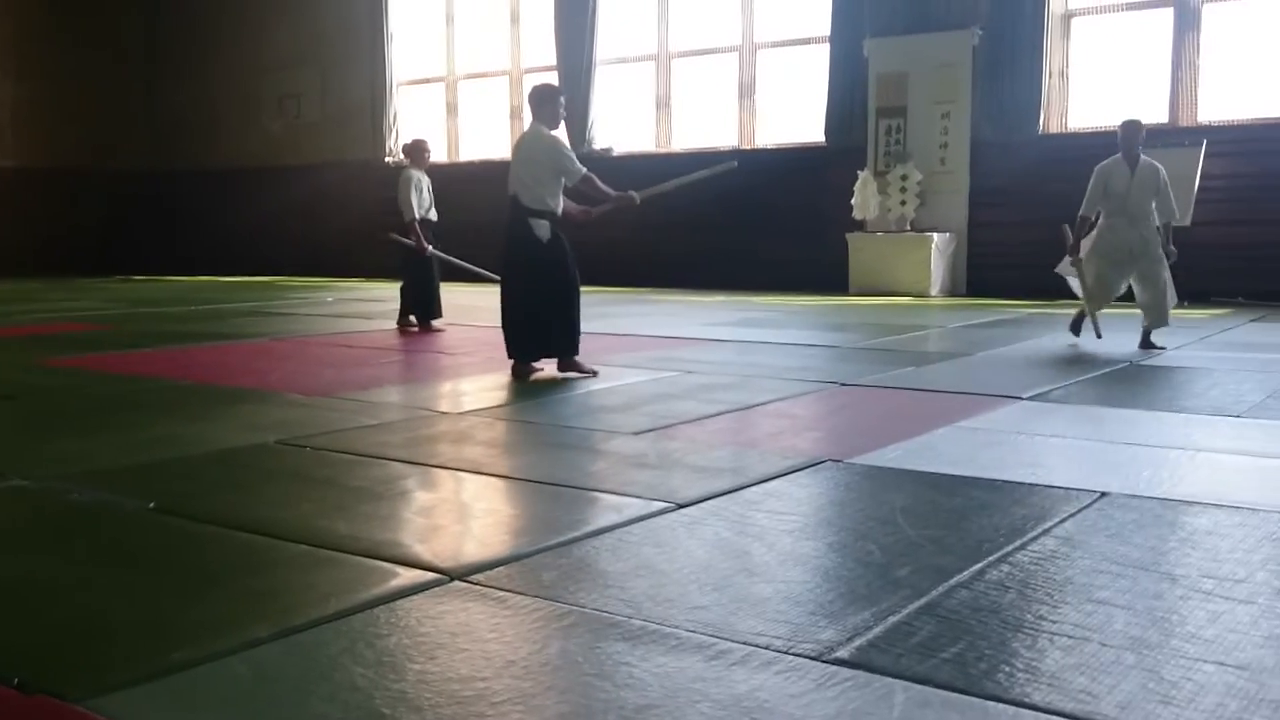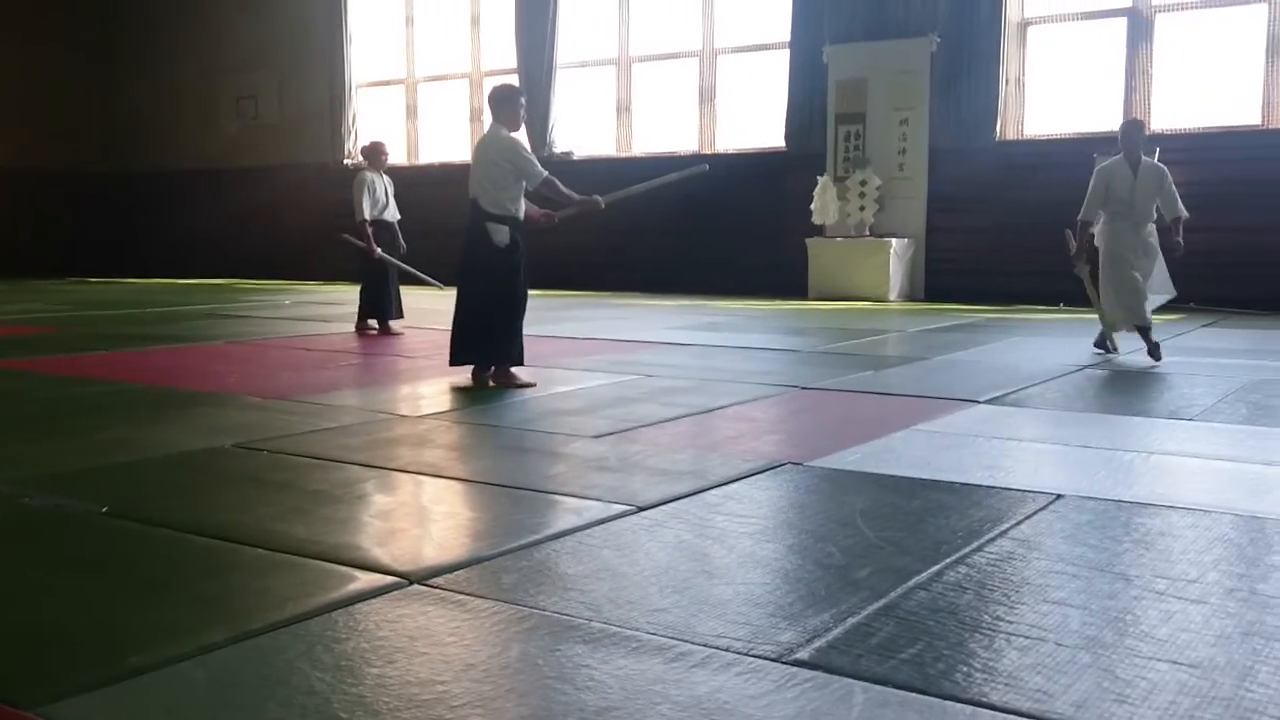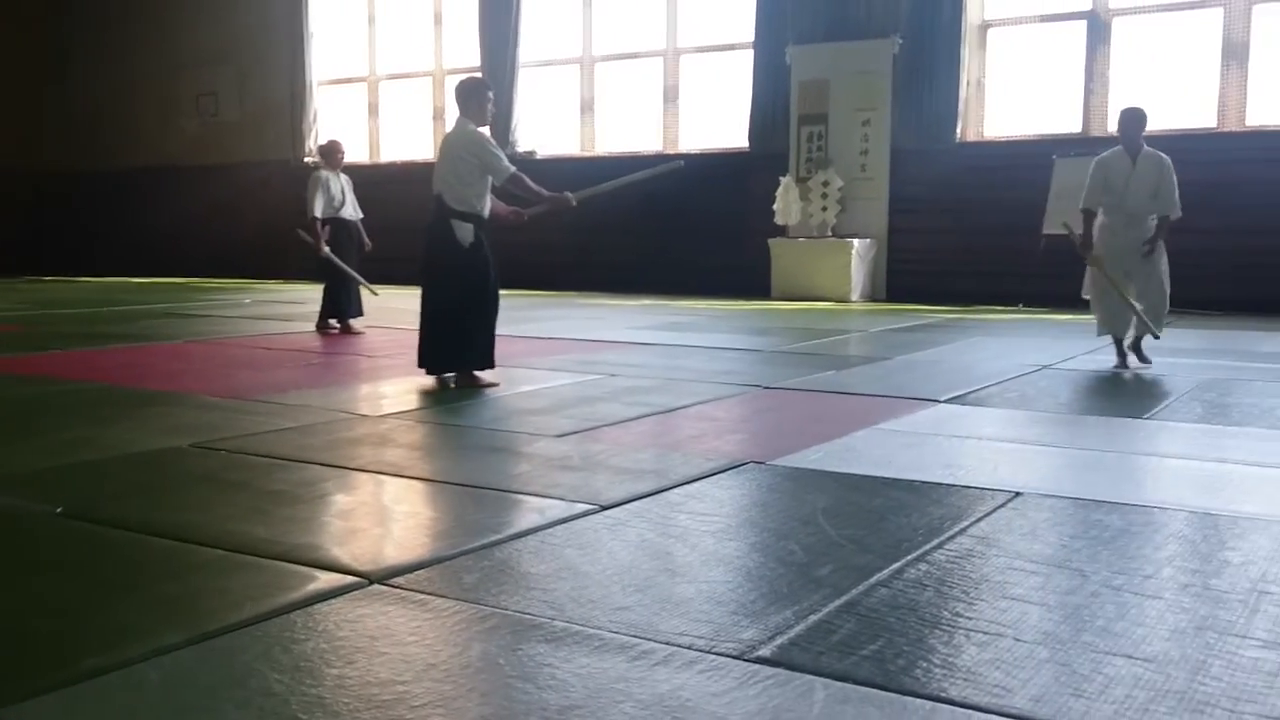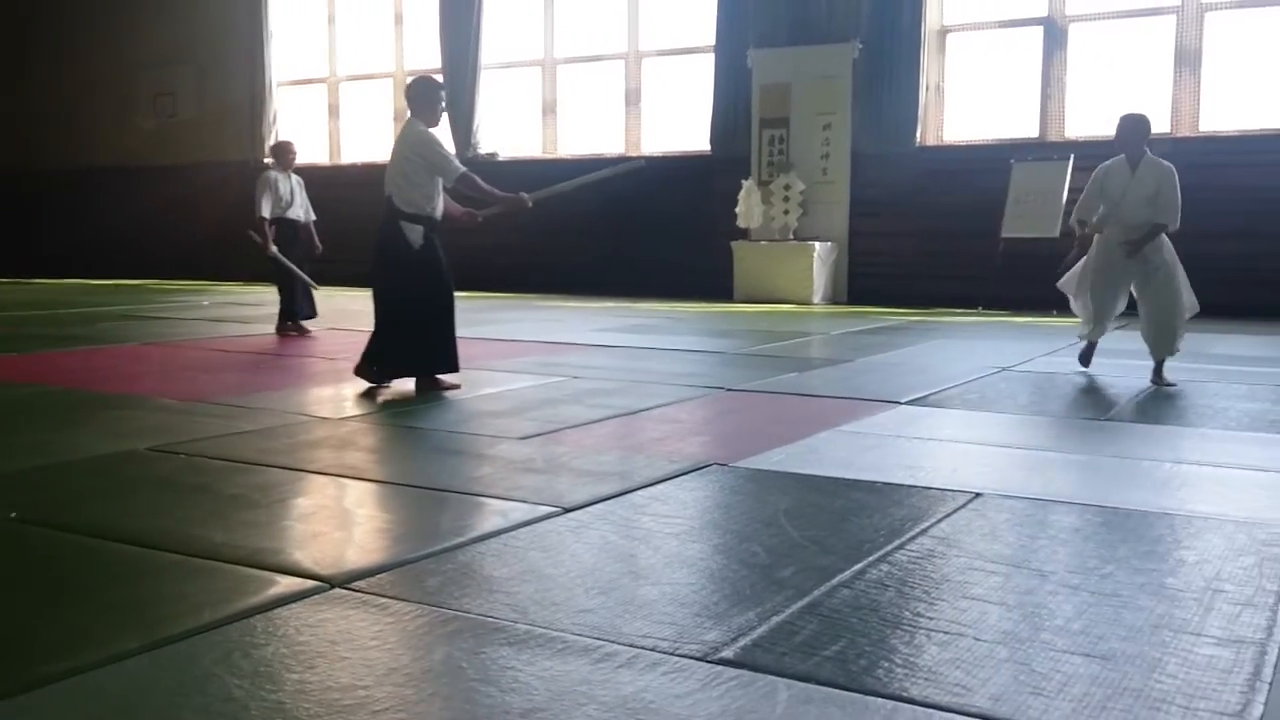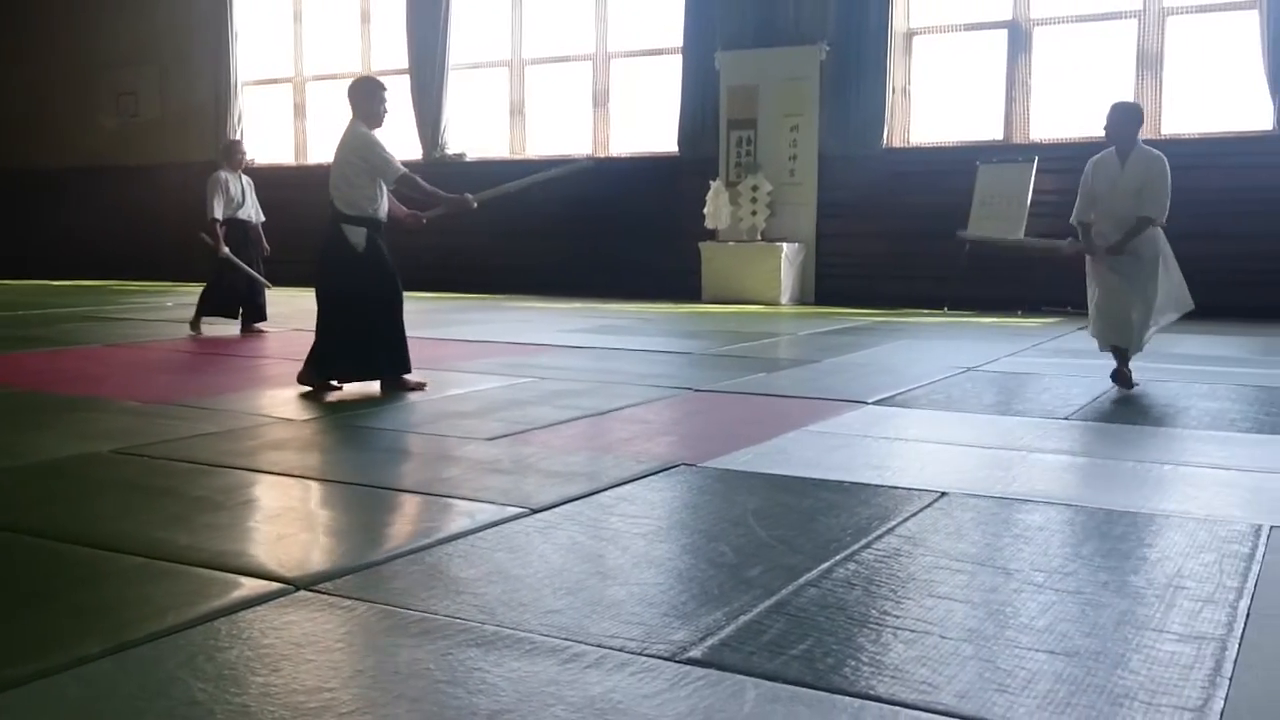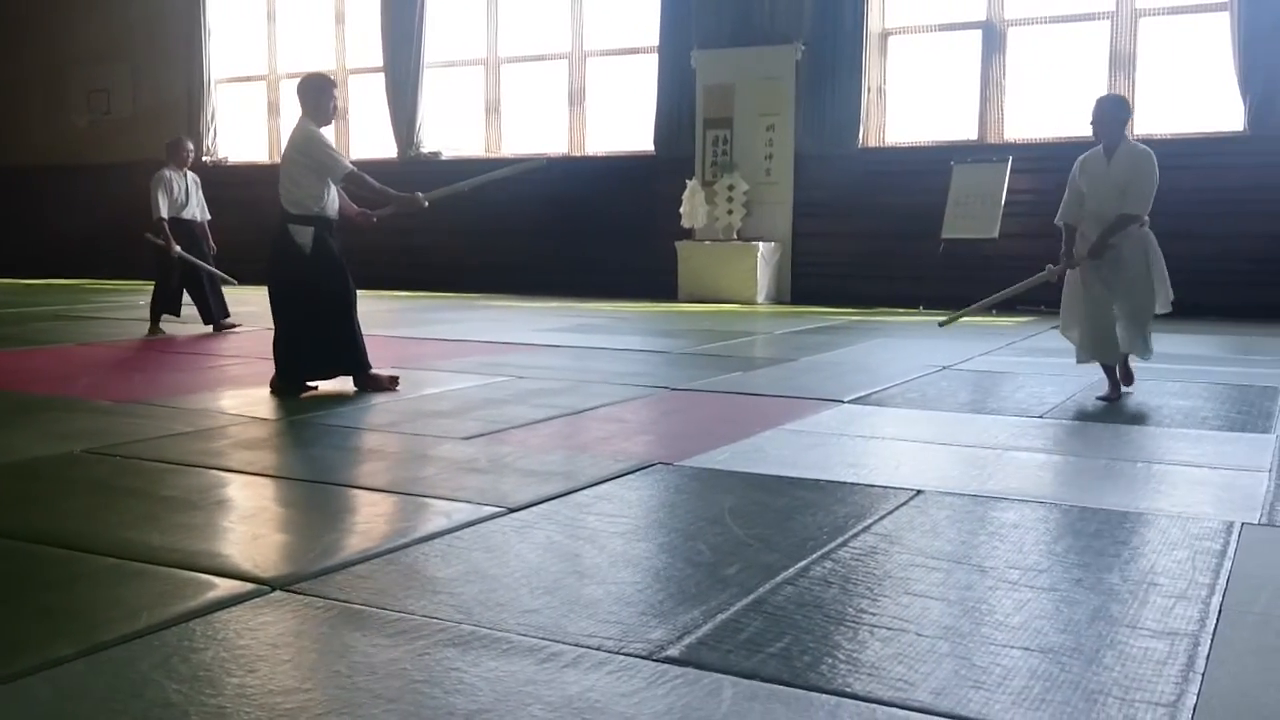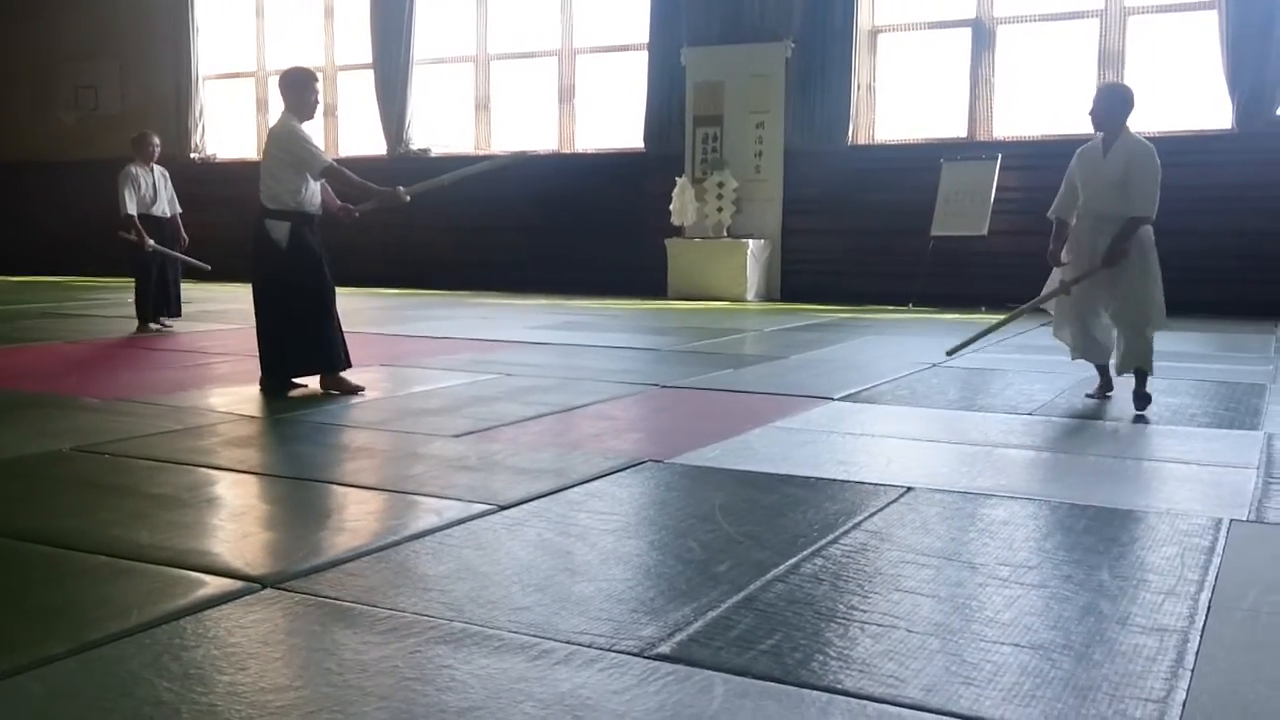
dt=0.3s
person 1, frame 1
left shoulder: (525, 142)
right shoulder: (548, 142)
right elbow: (582, 178)
left wrist: (572, 209)
right wrist: (617, 197)
left hip: (521, 225)
right hip: (539, 227)
left knee: (523, 292)
right knee: (561, 289)
left ankle: (522, 359)
right ankle: (565, 355)
person 1, frame 2
left shoulder: (487, 144)
right shoulder: (507, 144)
right elbow: (543, 182)
left wrist: (534, 213)
right wrist: (581, 201)
left hip: (482, 230)
right hip: (499, 232)
left knee: (481, 298)
right knee: (508, 298)
left ankle: (482, 364)
right ankle: (500, 364)
person 1, frame 3
left shoulder: (455, 138)
right shoulder: (474, 139)
right elbow: (510, 178)
left wrist: (502, 211)
right wrist: (552, 199)
left hip: (445, 228)
right hip: (461, 230)
left knee: (447, 297)
right knee: (476, 297)
left ankle: (440, 364)
right ankle: (463, 369)
person 1, frame 4
left shoulder: (410, 138)
right shoulder: (422, 139)
right elbow: (462, 179)
left wrist: (458, 213)
right wrist: (506, 200)
left hip: (400, 231)
right hip: (412, 233)
left knee: (398, 302)
right knee: (431, 300)
left ankle: (373, 363)
right ankle: (427, 372)
person 1, frame 5
left shoulder: (354, 139)
right shoulder: (363, 140)
left elbow: (378, 189)
right elbow: (404, 180)
left wrist: (402, 214)
right wrist: (450, 201)
left hip: (347, 235)
right hip: (357, 236)
left knee: (342, 306)
right knee: (383, 300)
left ankle: (317, 369)
right ankle: (392, 374)
person 1, frame 6
left shoulder: (306, 137)
right shoulder: (310, 138)
left elbow: (331, 187)
right elbow: (352, 178)
left wrist: (353, 212)
right wrist: (400, 200)
left hip: (303, 234)
right hip: (307, 235)
left knee: (299, 307)
right knee: (336, 299)
left ankle: (288, 376)
right ankle: (360, 372)
person 1, frame 7
left shoulder: (291, 132)
right shoulder: (288, 132)
left elbow: (316, 179)
right elbow: (332, 171)
left wrist: (335, 206)
right wrist: (380, 194)
left hip: (289, 229)
right hip: (287, 230)
left knee: (281, 303)
right knee: (315, 297)
left ankle: (275, 374)
right ankle: (329, 371)
person 2, frame 1
left shoulder: (1155, 171)
right shoulder: (1105, 170)
left elbow: (1166, 209)
right elbow: (1089, 207)
left wrist: (1167, 243)
right wrist: (1076, 242)
left hip: (1145, 234)
right hip: (1112, 232)
left knee: (1156, 286)
right knee: (1102, 284)
left ankle: (1146, 338)
right ankle: (1082, 314)
person 2, frame 2
left shoulder: (1158, 171)
right shoulder: (1106, 171)
left elbow: (1173, 207)
right elbow: (1090, 210)
left wrist: (1177, 236)
right wrist: (1081, 246)
left hip: (1145, 237)
right hip: (1115, 236)
left knee: (1131, 294)
right knee: (1128, 292)
left ankle: (1103, 337)
right ankle: (1149, 342)
person 2, frame 3
left shoulder: (1160, 162)
right shoulder: (1104, 162)
left elbow: (1169, 205)
right elbow: (1091, 201)
left wrist: (1157, 236)
right wrist: (1087, 233)
left hip: (1146, 233)
right hip: (1110, 233)
left knee: (1154, 294)
right knee: (1111, 293)
left ankle: (1137, 341)
right ankle: (1120, 350)
person 2, frame 4
left shoulder: (1164, 171)
right shoulder: (1106, 171)
left elbow: (1168, 217)
right elbow: (1085, 208)
left wrist: (1142, 241)
right wrist: (1083, 231)
left hip: (1150, 245)
right hip: (1110, 244)
left knee: (1164, 309)
right knee: (1099, 302)
left ankle: (1158, 369)
right ankle: (1091, 343)
person 2, frame 5
left shoulder: (1154, 162)
right shoulder: (1097, 164)
left elbow: (1154, 211)
right elbow: (1084, 208)
left wrist: (1125, 240)
right wrist: (1086, 240)
left hip: (1142, 242)
right hip: (1105, 242)
left knee: (1140, 307)
right knee: (1111, 305)
left ankle: (1123, 362)
right ankle: (1122, 364)
person 2, frame 6
left shoulder: (1142, 158)
right shoulder: (1085, 162)
left elbow: (1136, 209)
right elbow: (1071, 210)
left wrist: (1104, 239)
right wrist: (1068, 248)
left hip: (1130, 244)
right hip: (1090, 245)
left knee: (1134, 312)
right knee: (1094, 314)
left ankle: (1123, 358)
right ankle: (1113, 380)
person 2, frame 7
left shoulder: (1141, 153)
right shoulder: (1084, 154)
left elbow: (1143, 209)
right elbow: (1066, 203)
left wrist: (1117, 244)
right wrist: (1056, 243)
left hip: (1127, 244)
right hip: (1085, 243)
left knee: (1133, 317)
right knee: (1086, 315)
left ankle: (1140, 389)
right ankle: (1103, 375)
person 3, frame 1
left shoulder: (423, 176)
right shoulder: (410, 176)
right elbow: (410, 211)
left wrist: (426, 236)
right wrist: (420, 239)
left hip: (425, 229)
right hip: (417, 231)
left knee: (414, 276)
right knee: (425, 275)
left ankle: (405, 316)
right ankle: (425, 320)
person 3, frame 2
left shoulder: (386, 179)
right shoulder: (365, 178)
right elbow: (362, 213)
left wrist: (399, 238)
right wrist: (370, 241)
left hip: (387, 232)
right hip: (374, 232)
left knee: (372, 278)
right knee: (382, 277)
left ankle: (363, 320)
right ankle: (384, 322)
person 3, frame 3
left shoulder: (345, 179)
right shoulder: (320, 177)
left elbow: (354, 210)
right elbow: (315, 212)
left wrist: (363, 235)
right wrist: (320, 239)
left hip: (347, 230)
right hip: (332, 230)
left knee: (337, 277)
right knee: (342, 276)
left ankle: (325, 319)
right ankle: (345, 321)
person 3, frame 4
left shoulder: (297, 180)
right shoulder: (269, 178)
left elbow: (306, 212)
right elbow: (263, 213)
left wrist: (314, 238)
right wrist: (268, 239)
left hip: (298, 231)
right hip: (281, 230)
left knee: (296, 277)
right knee: (289, 277)
left ankle: (285, 321)
right ankle: (294, 320)
person 3, frame 5
left shoulder: (247, 181)
right shoulder: (219, 178)
left elbow: (255, 214)
right elbow: (214, 215)
left wrist: (262, 240)
right wrist: (219, 242)
left hip: (248, 233)
right hip: (230, 232)
left knee: (253, 278)
right knee: (224, 278)
left ankle: (249, 322)
right ankle: (197, 318)
person 3, frame 6
left shoulder: (193, 178)
right shoulder: (163, 177)
left elbow: (201, 212)
right elbow: (160, 214)
left wrist: (208, 239)
right wrist: (170, 241)
left hip: (193, 232)
right hip: (175, 231)
left knee: (205, 275)
right knee: (168, 279)
left ankle: (217, 320)
right ankle: (155, 323)
person 3, frame 7
left shoulder: (162, 173)
right shoulder: (130, 173)
left elbow: (172, 205)
right elbow: (129, 210)
left wrist: (180, 230)
right wrist: (143, 235)
left hip: (163, 228)
right hip: (143, 228)
left knee: (169, 273)
right knee: (147, 275)
left ankle: (157, 314)
right ankle: (144, 320)
